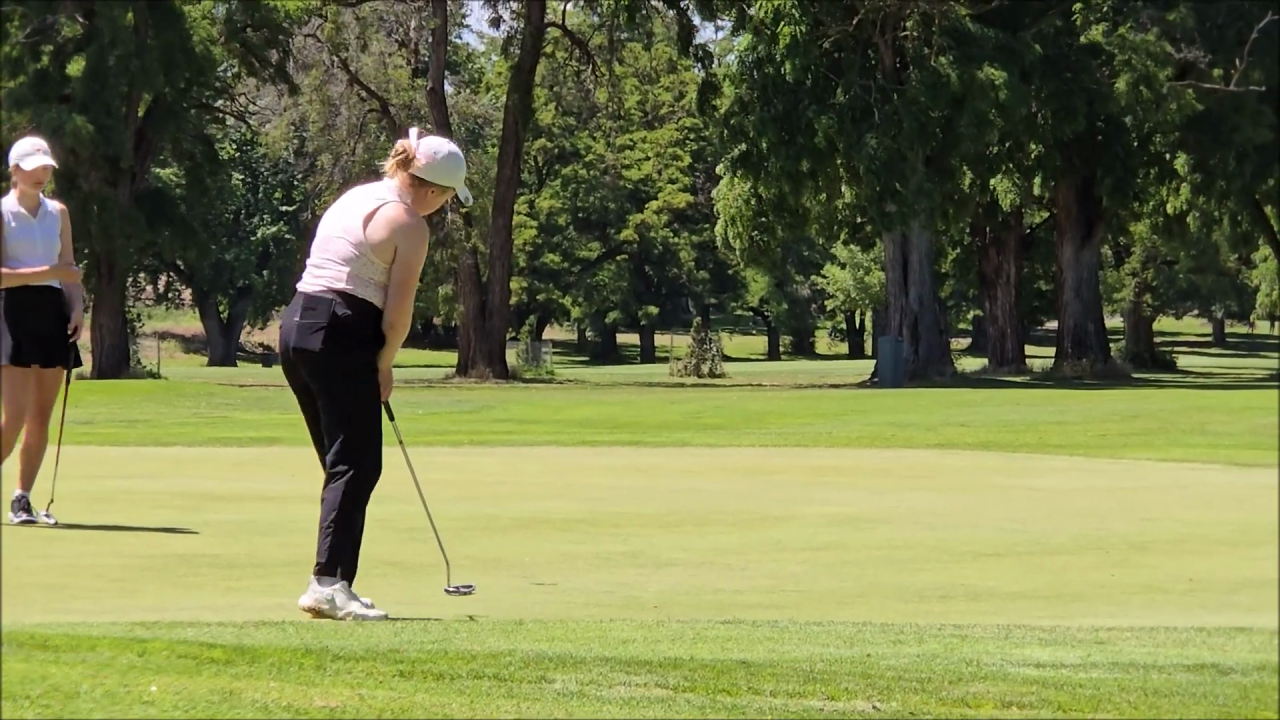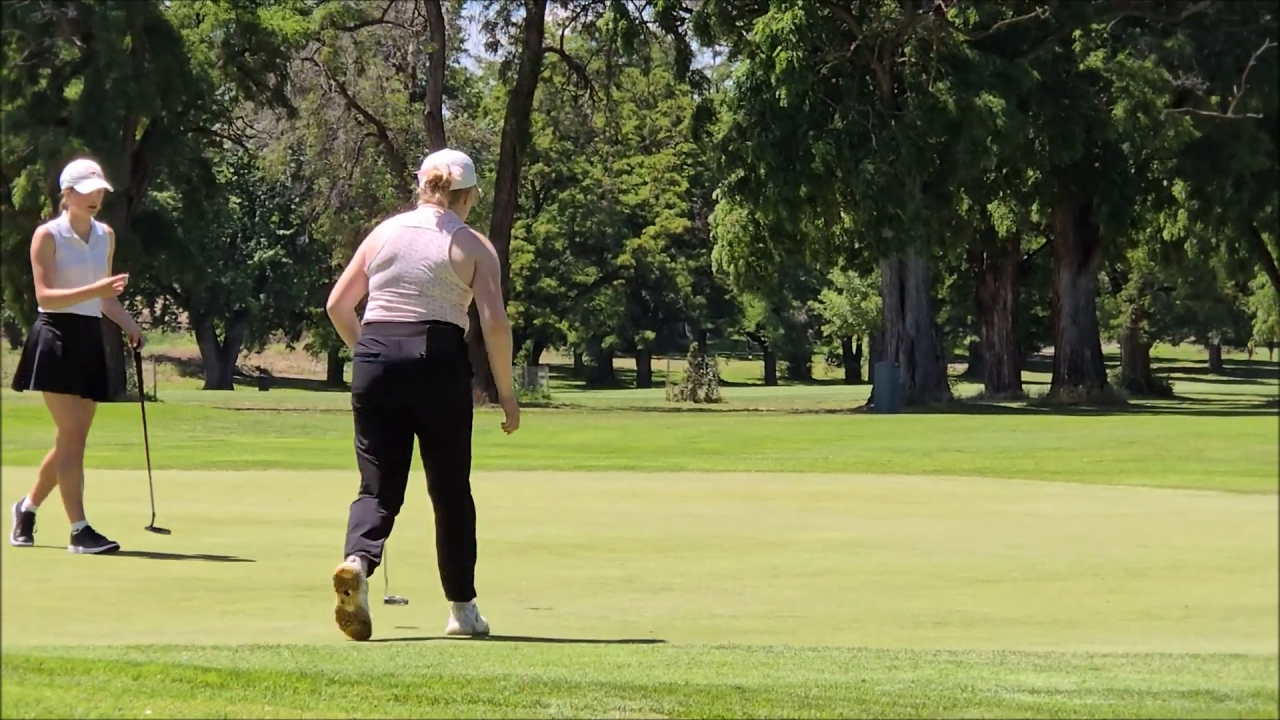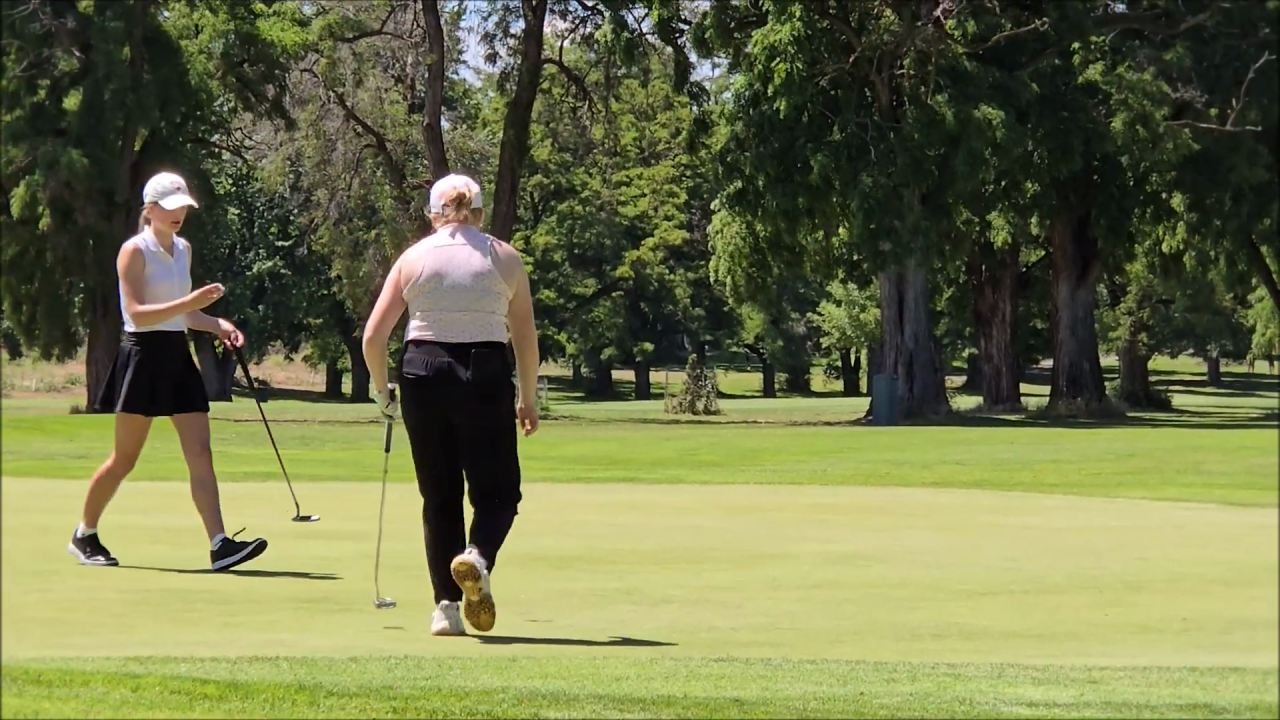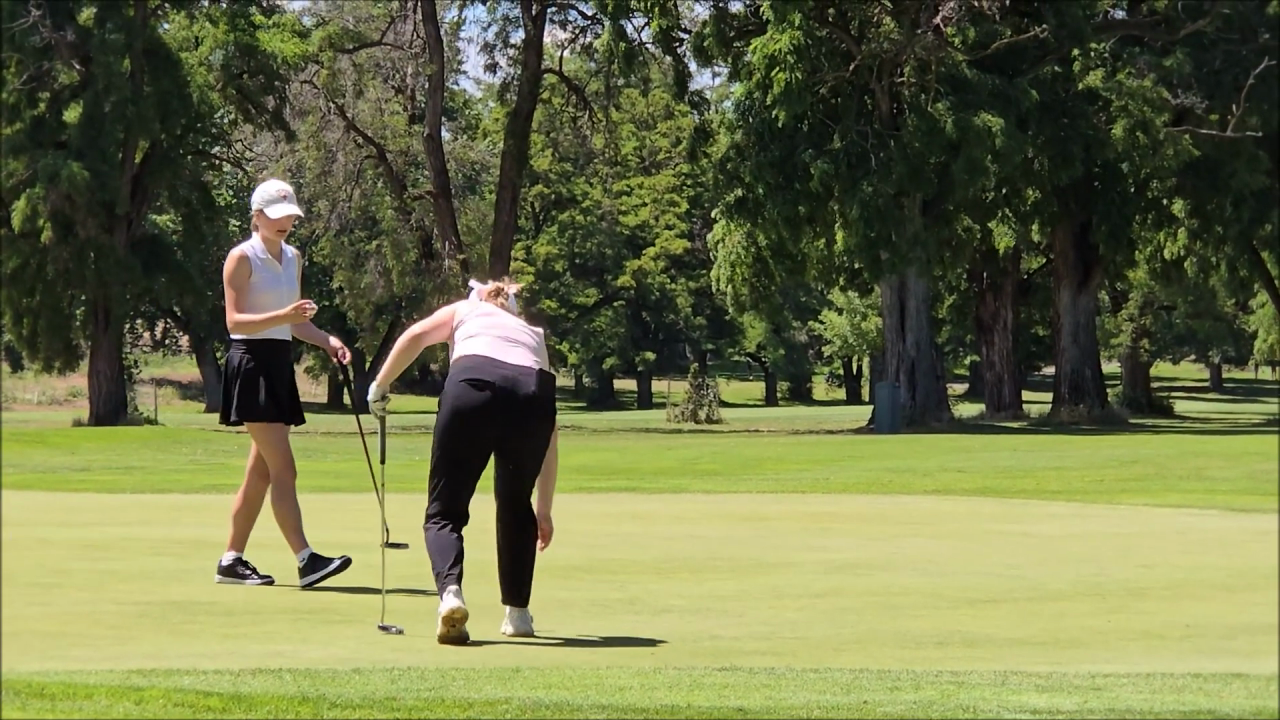
dt=0.5s
person 1, frame 1
left shoulder: (353, 197)
right shoulder: (409, 224)
right elbow: (400, 313)
left wrist: (371, 359)
right wrist: (383, 365)
left hip: (297, 328)
right hip: (340, 336)
left knee: (345, 463)
right knee: (357, 464)
left ankle: (336, 582)
right ankle: (326, 586)
person 1, frame 2
left shoulder: (384, 231)
right shoulder: (474, 245)
left elbow: (337, 305)
right elbow: (495, 325)
right wrist: (507, 393)
left hip: (376, 357)
right hip: (438, 360)
left knee: (378, 485)
right knee: (451, 490)
left ankle: (357, 563)
right ankle: (462, 608)
person 1, frame 3
left shoulder: (414, 256)
right shoulder: (506, 257)
left elbow: (373, 335)
right elbow: (525, 338)
left wrist: (381, 388)
right wrist: (527, 398)
left hip: (423, 374)
right hip: (485, 376)
left knee: (440, 497)
right knee: (497, 491)
left ankle: (446, 606)
right ankle: (473, 559)
person 1, frame 4
left shoulder: (464, 309)
right shoulder: (533, 335)
left elbow: (414, 335)
right elbow: (550, 432)
left wrist: (379, 385)
right wrist: (545, 510)
left hip: (471, 388)
right hip: (531, 394)
left knee: (443, 512)
right knee: (516, 509)
left ankle: (451, 594)
right ankle: (517, 613)
person 2, frame 1
left shoulder: (59, 212)
left elbow: (69, 270)
left wrist: (78, 308)
right wrist: (47, 272)
left hip: (53, 314)
left knee: (41, 416)
person 2, frame 2
left shoulder: (106, 235)
right shoulder: (47, 235)
right elbow: (45, 297)
left wrist: (128, 322)
right wrist: (94, 289)
left hip: (90, 340)
right hip: (55, 338)
left knee: (69, 442)
right knee: (74, 439)
left ankle: (27, 507)
right ankle: (80, 531)
person 2, frame 3
left shoulder: (183, 248)
right shoulder: (134, 250)
right elbow: (138, 315)
left wrist: (221, 325)
right wrist: (190, 301)
left hip: (179, 358)
right hip: (144, 357)
left knee: (202, 456)
right knee: (124, 459)
left ankle: (221, 544)
right ankle: (85, 535)
person 2, frame 4
left shoulder: (293, 258)
right shoulder: (242, 257)
right elbow: (235, 322)
left wrist: (327, 340)
right wrist: (283, 314)
left hip: (280, 364)
right hip: (252, 364)
left knee: (261, 473)
right knee: (284, 470)
left ankle: (231, 560)
right ankle: (305, 560)
